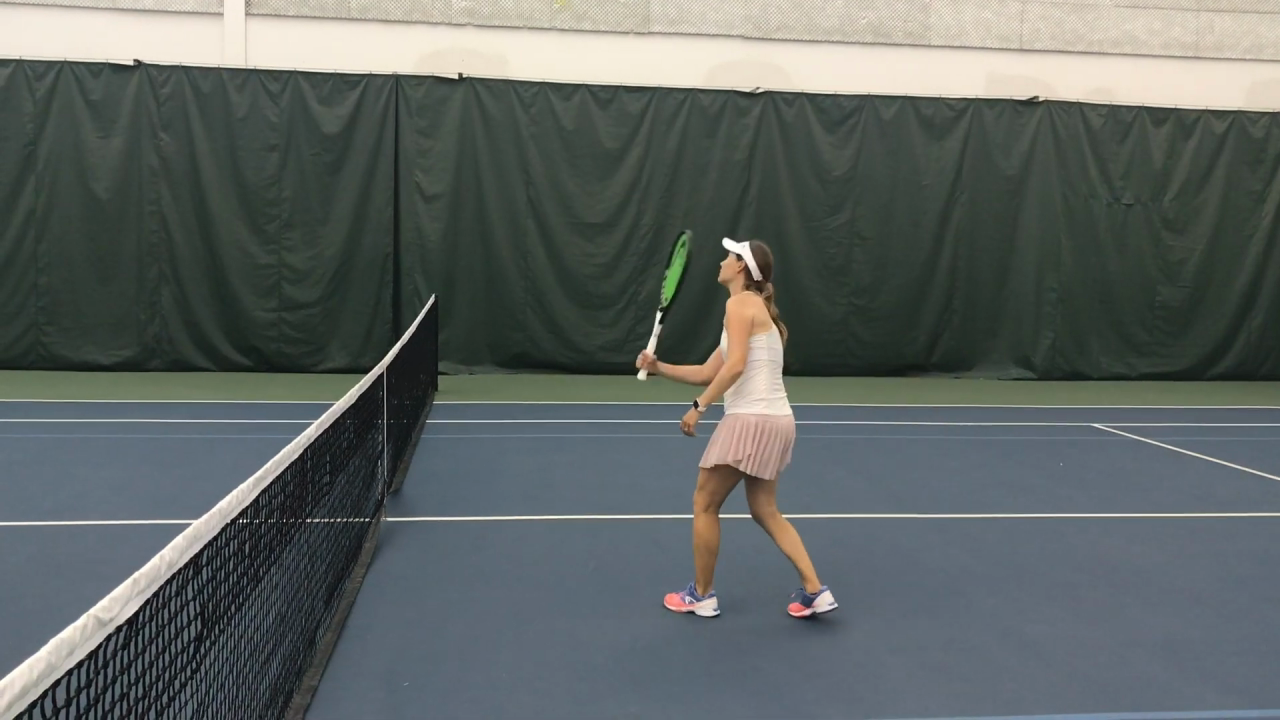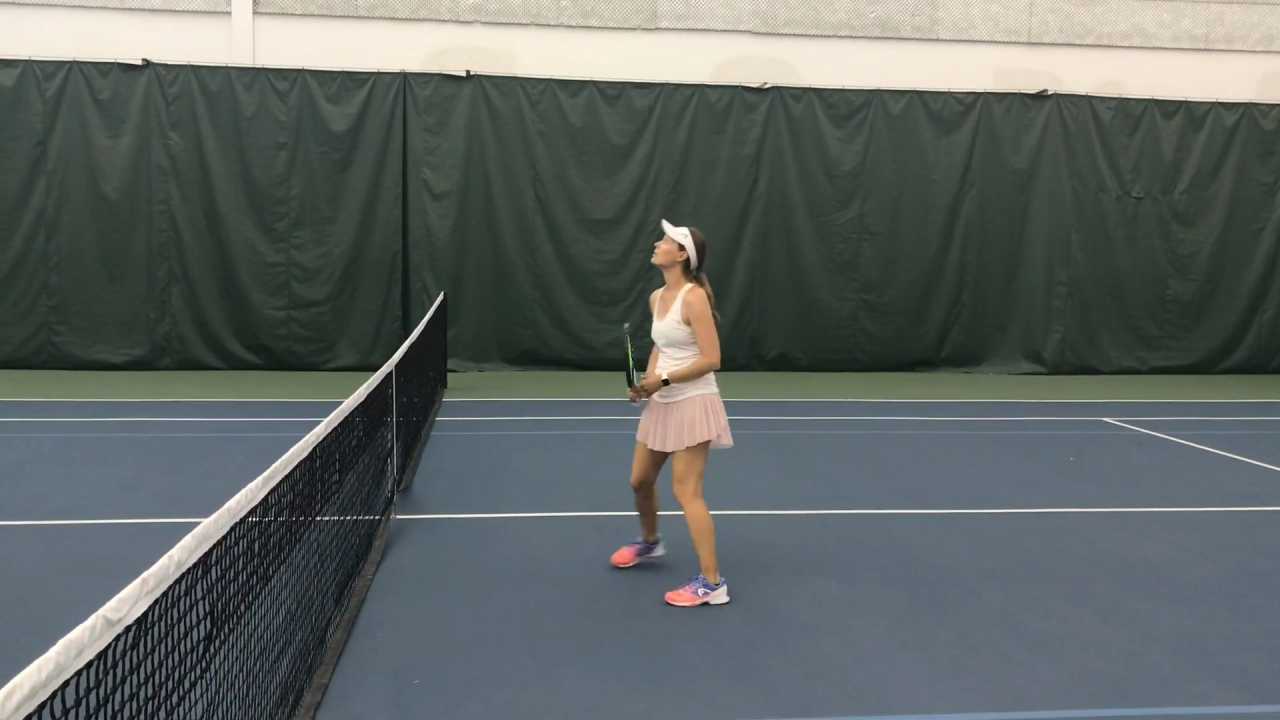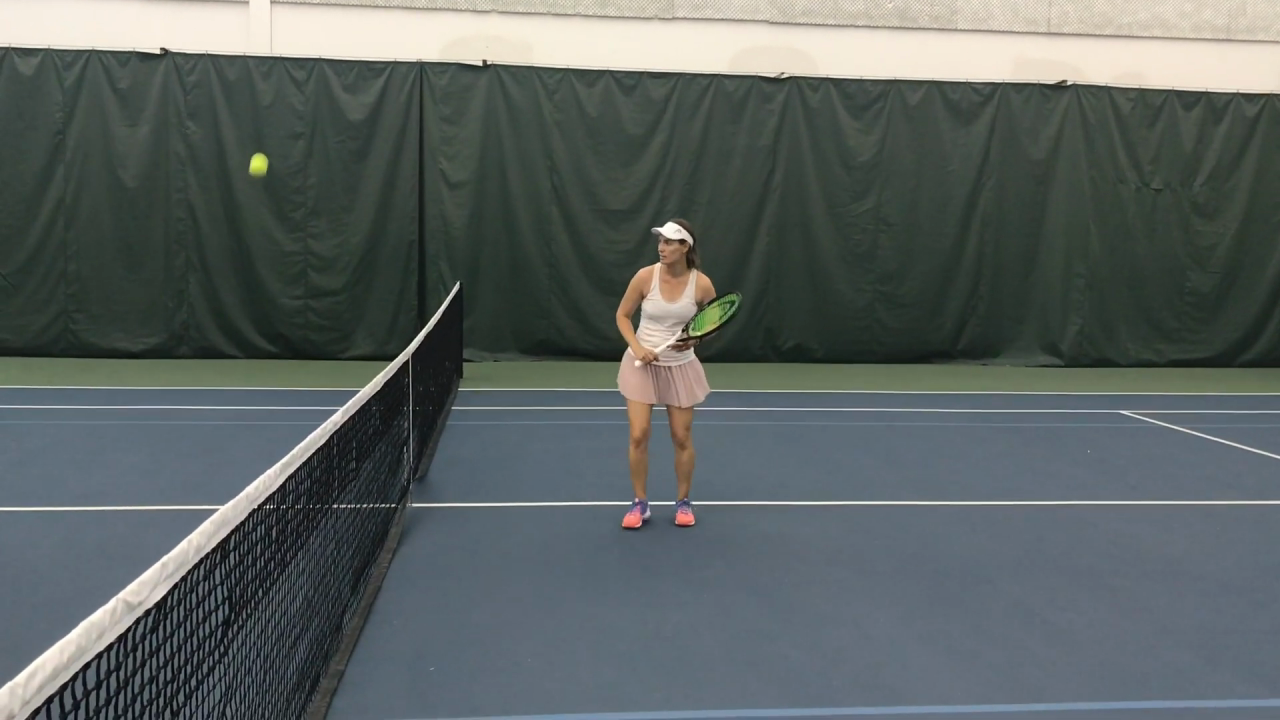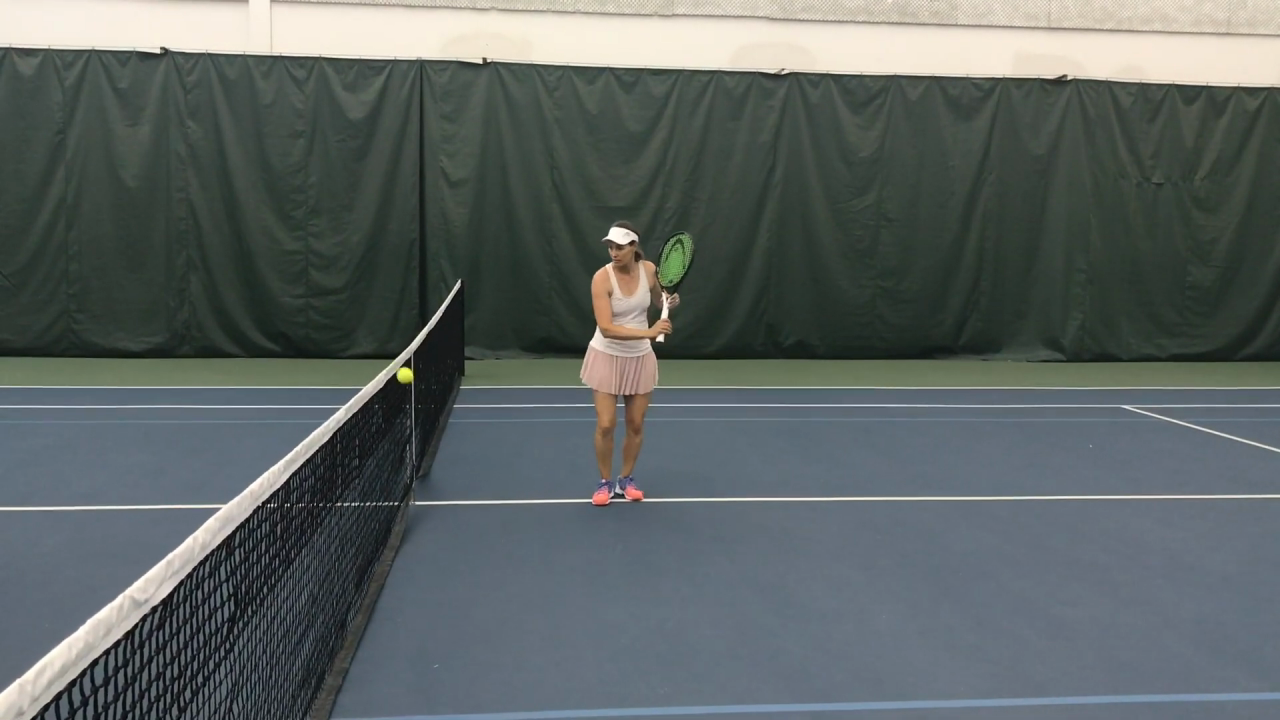
dt=1s
person 1, frame 1
left shoulder: (740, 302)
right shoulder: (755, 307)
left elbow: (735, 367)
right elbow: (707, 372)
left wrist: (697, 407)
right wrist: (659, 367)
left hip: (750, 423)
right hip: (776, 422)
left knee: (704, 505)
right knee: (766, 512)
left ankle: (701, 595)
right ankle: (815, 591)
person 1, frame 2
left shoulder: (694, 298)
right shoulder: (656, 297)
left elbow: (712, 360)
left wrist: (663, 380)
right wrist: (645, 380)
left hip: (693, 403)
right hip: (661, 405)
left knee: (687, 493)
right knee: (640, 480)
left ankle: (711, 584)
right ankle: (649, 542)
person 1, frame 3
left shoulder: (702, 284)
right shoulder: (645, 276)
right elbow: (622, 316)
left wrist: (695, 339)
right wrist: (637, 348)
left hip: (680, 367)
right hip: (643, 365)
left knee: (682, 438)
right knee: (638, 436)
left ankle: (683, 501)
right ankle: (641, 503)
person 1, frame 4
left shoulder: (649, 270)
right shoulder: (602, 278)
left elbow: (657, 299)
right elbow: (607, 329)
left wrist: (669, 301)
right wrist: (650, 333)
left hip: (639, 357)
right hip: (606, 357)
left knee: (635, 425)
right knee: (605, 425)
left ankle: (625, 479)
right ankle: (605, 482)
